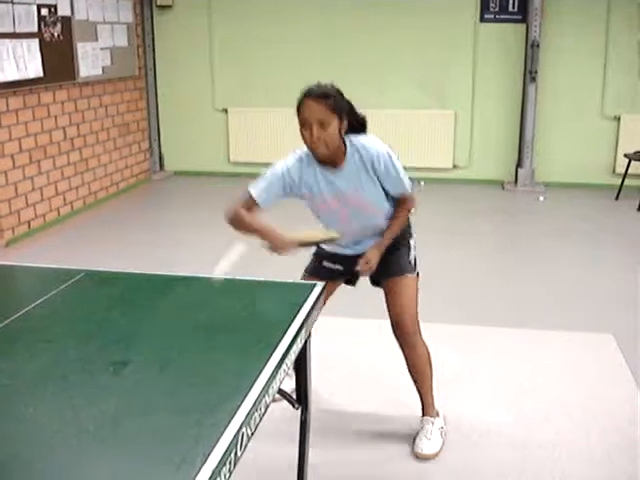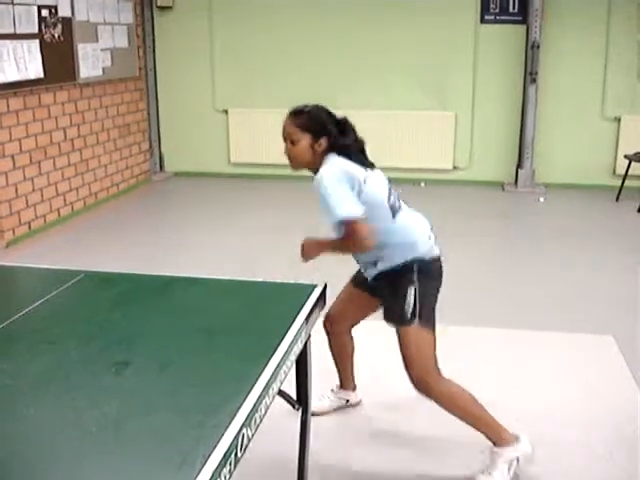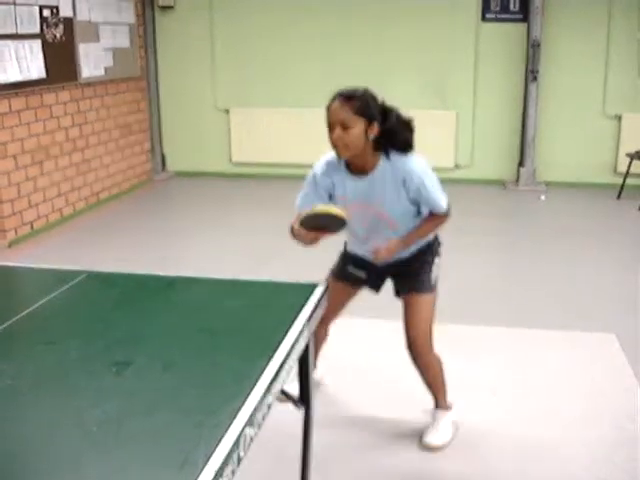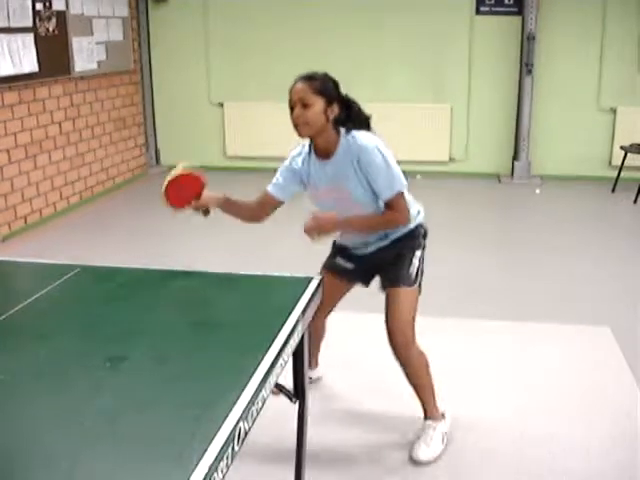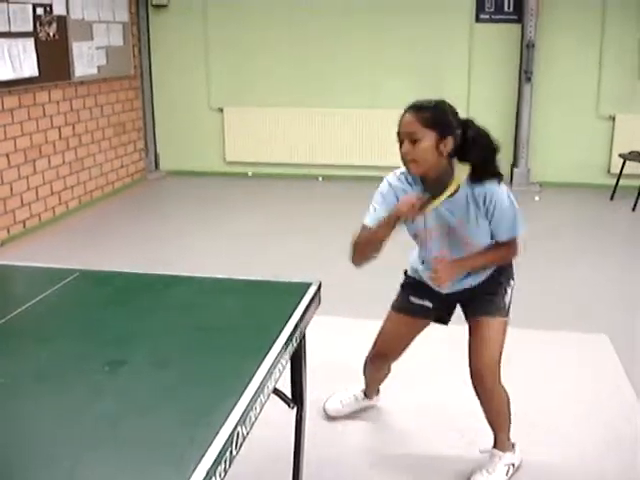
dt=1s
person 1, frame 1
left shoulder: (373, 153)
right shoulder: (293, 169)
left elbow: (406, 203)
right elbow: (238, 212)
left wrist: (380, 248)
right wrist: (267, 233)
left hip: (389, 242)
right hip: (335, 248)
left knee: (406, 330)
left ankle: (430, 416)
person 1, frame 2
left shoulder: (329, 177)
right shoulder: (343, 169)
left elbow: (361, 240)
left wrist: (319, 246)
left hip: (412, 269)
right hip: (385, 263)
left knee: (425, 379)
right knee: (334, 321)
left ankle: (507, 443)
right ankle: (347, 391)
person 1, frame 3
left shoulder: (409, 168)
right shoulder: (325, 172)
left elbow: (440, 214)
right elbow: (300, 224)
left wrist: (401, 243)
right wrist: (303, 233)
left hip: (414, 254)
right hip: (360, 252)
left knee: (419, 346)
right knee: (316, 317)
left ankle: (443, 410)
person 1, frame 4
left shoulder: (365, 148)
right shoulder: (300, 161)
left elbow: (399, 214)
right elbow: (257, 212)
left wrist: (338, 223)
right wrist: (218, 200)
left hip: (400, 240)
right hip: (351, 243)
left knee: (401, 339)
right knee: (310, 311)
left ankle: (435, 419)
right ankle: (309, 369)
person 1, frame 5
left shoulder: (489, 190)
right shoulder: (398, 186)
left elbow: (508, 250)
right elbow: (358, 257)
left wrist: (459, 265)
right wrist: (392, 220)
left hip: (486, 280)
right hip: (427, 280)
left knee: (484, 376)
right knee: (380, 355)
right ankle: (369, 394)
